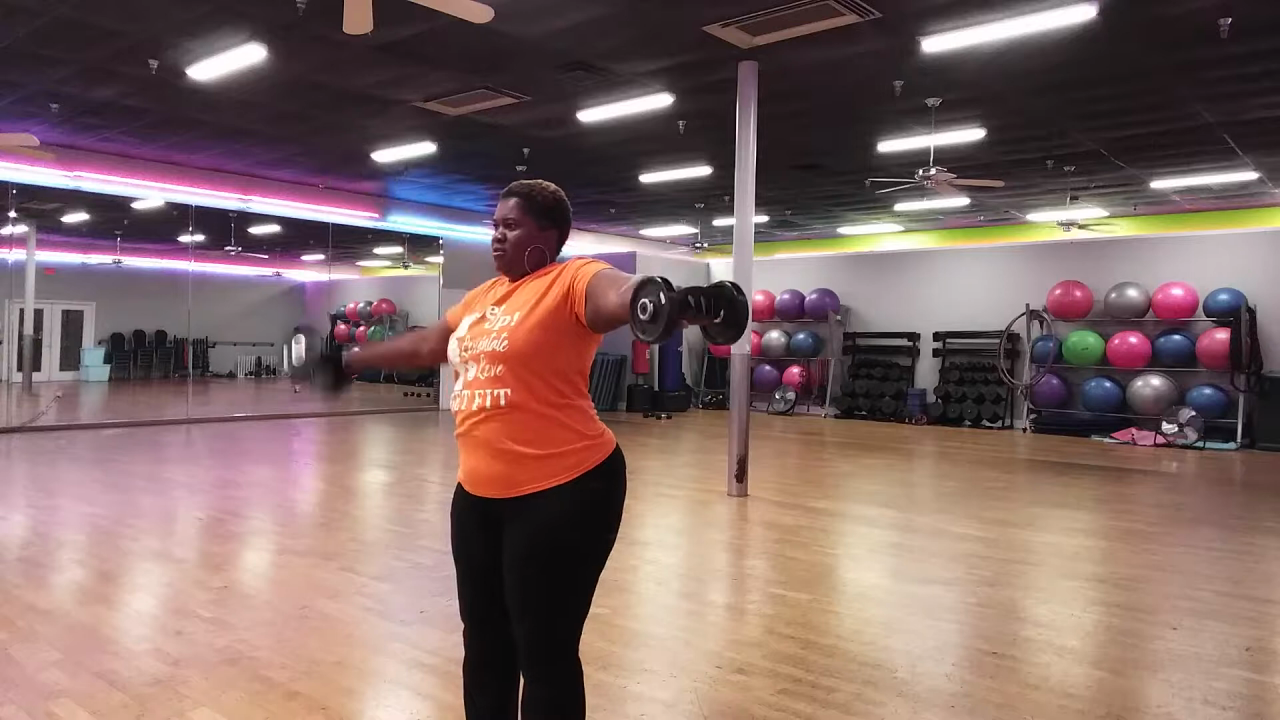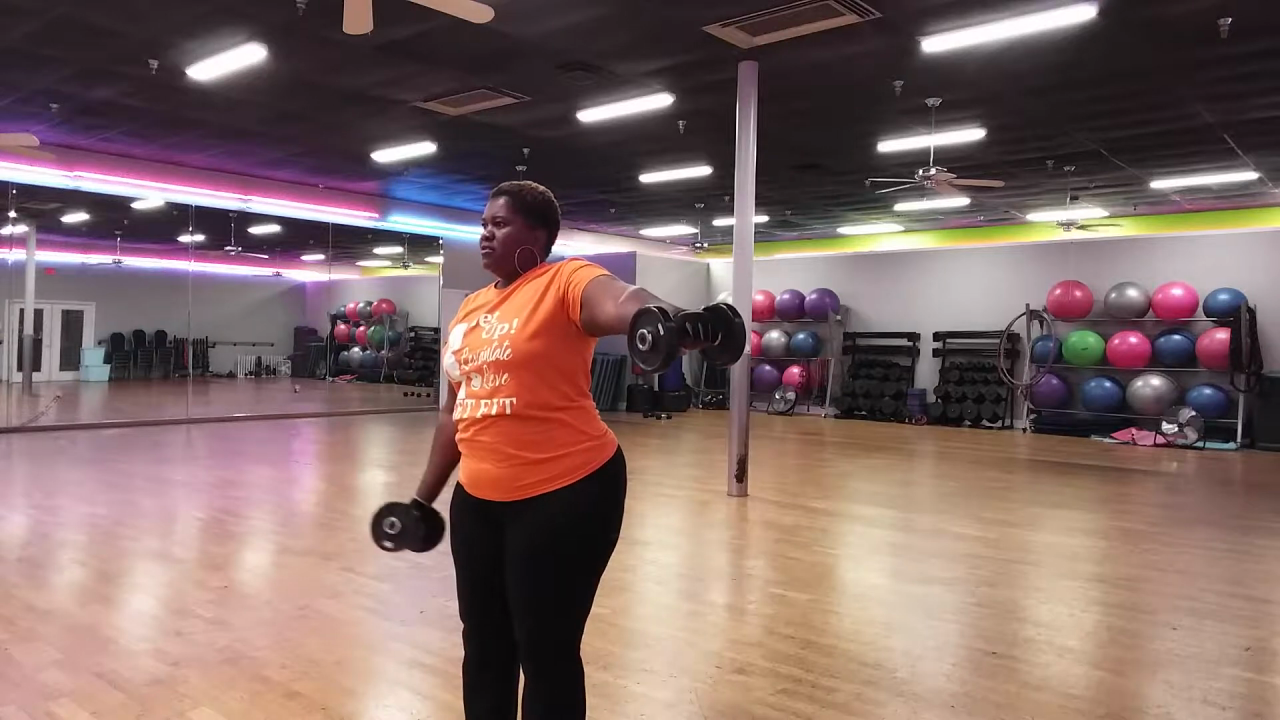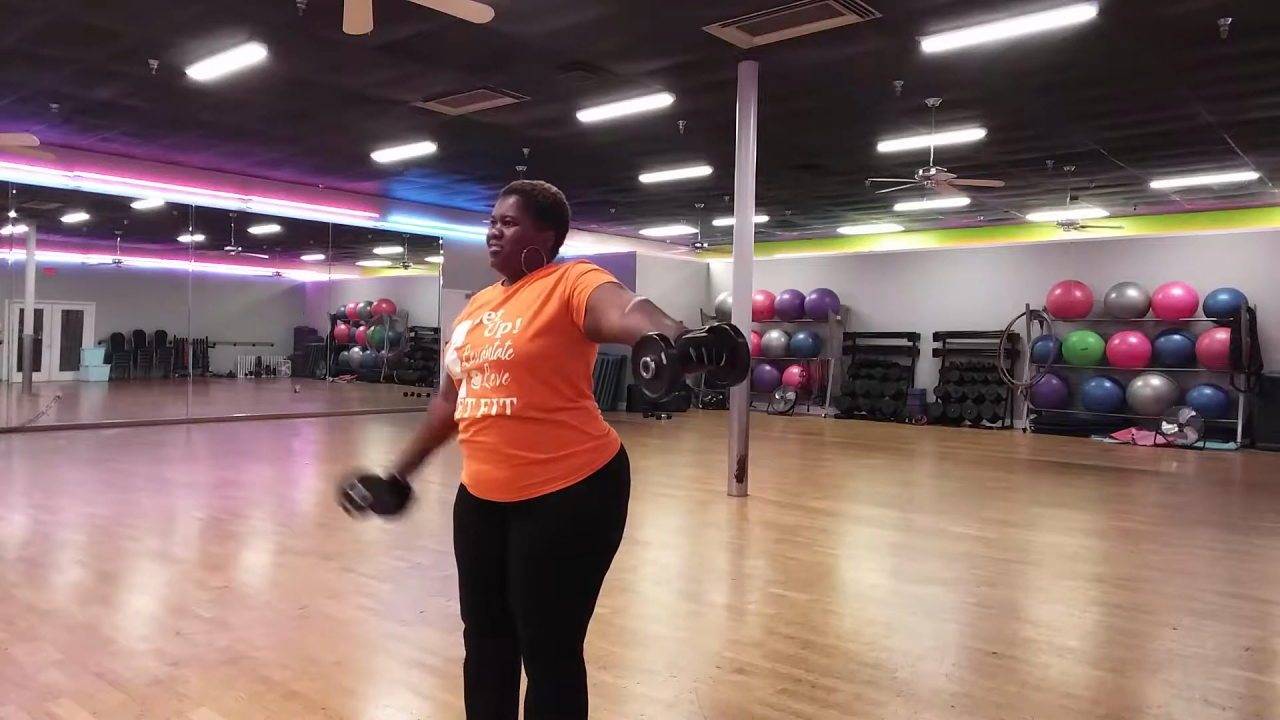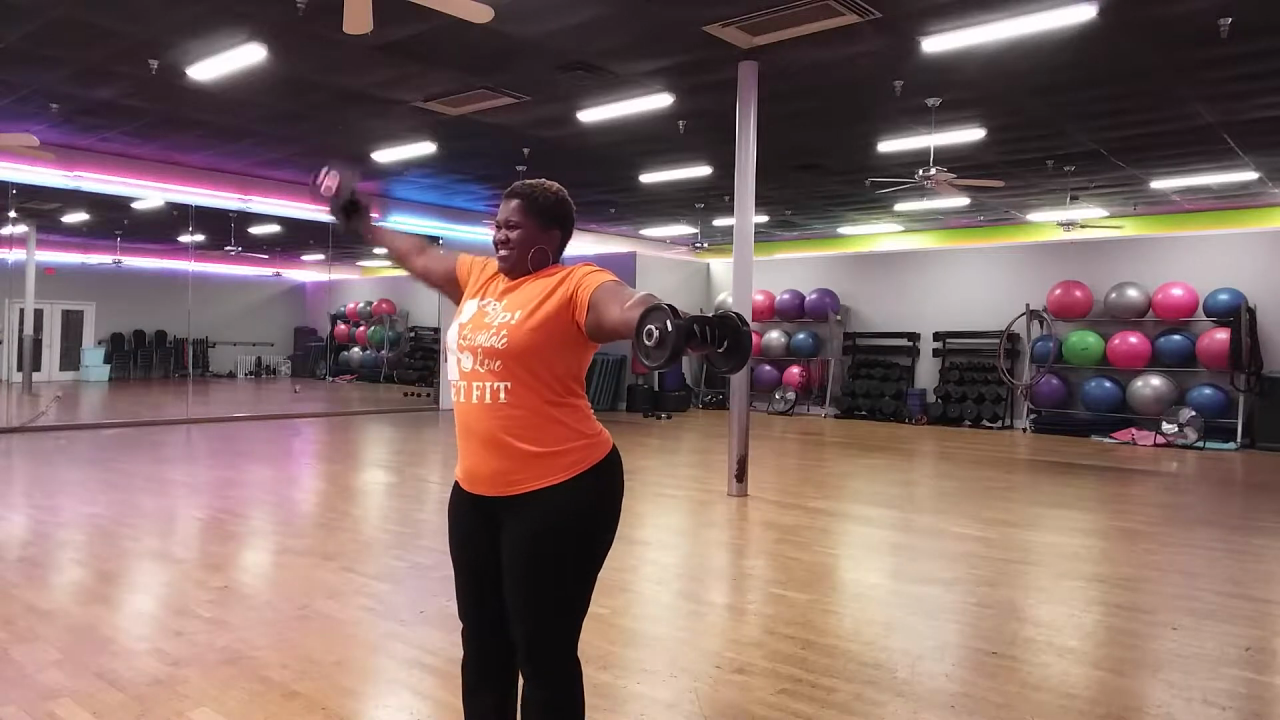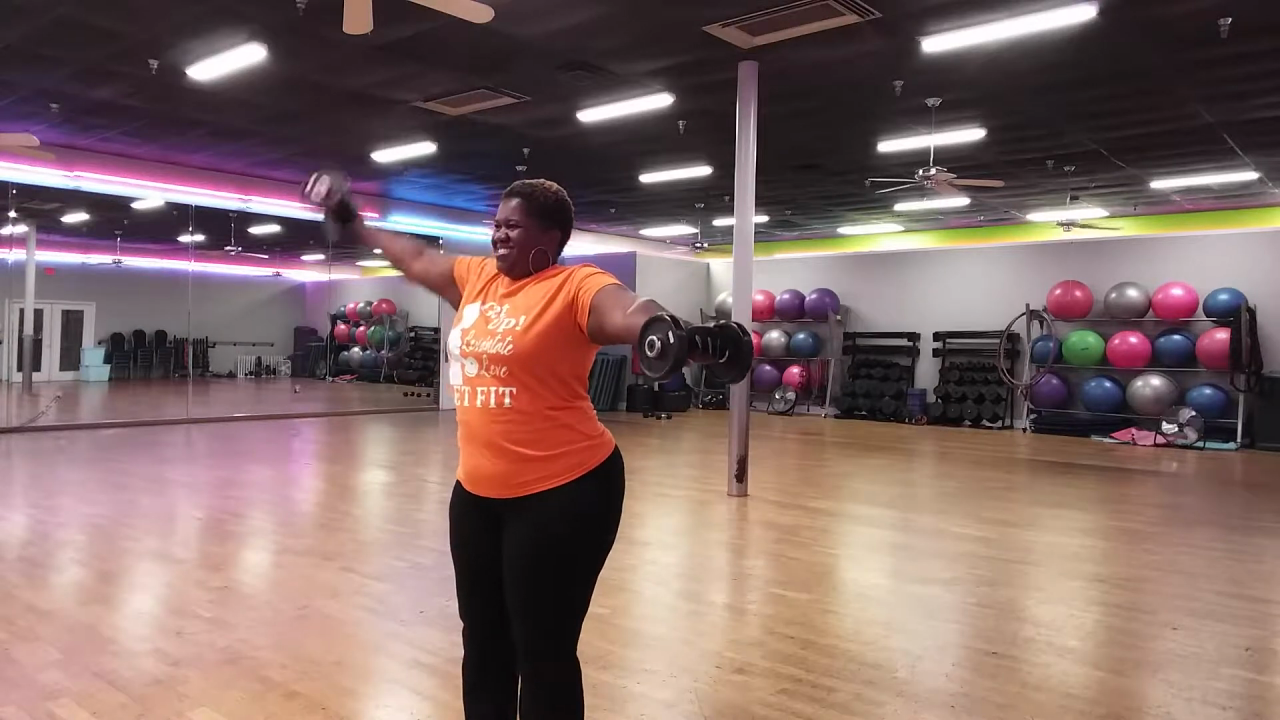
dt=0.5s
person 1, frame 1
left shoulder: (570, 278)
right shoulder: (481, 297)
left elbow: (626, 294)
right elbow: (424, 346)
right wrist: (348, 361)
left hip: (561, 491)
right hip: (479, 492)
left knee: (545, 652)
right knee: (482, 643)
person 1, frame 2
left shoulder: (565, 282)
right shoulder: (469, 309)
left elbow: (623, 302)
right elbow: (453, 413)
left wrist: (682, 324)
right wrist: (424, 497)
left hip: (566, 494)
right hip: (479, 498)
left knee: (547, 653)
right knee: (484, 647)
person 1, frame 3
left shoulder: (572, 284)
right shoulder: (477, 306)
left elbow: (627, 312)
right elbow: (449, 400)
left wrist: (676, 340)
right wrist: (403, 468)
left hip: (567, 493)
right hip: (482, 498)
left knee: (548, 652)
right knee: (485, 643)
person 1, frame 4
left shoulder: (576, 285)
right shoulder: (481, 278)
left elbow: (630, 308)
right elbow: (420, 254)
right wrist: (361, 219)
left hip: (560, 491)
right hip: (476, 491)
left knee: (544, 651)
right knee: (483, 642)
person 1, frame 5
left shoulder: (578, 287)
right shoulder: (477, 279)
left elbow: (630, 314)
right elbow: (417, 255)
right wrist: (355, 223)
left hip: (561, 492)
right hip: (478, 493)
left knee: (542, 649)
right knee: (482, 642)
